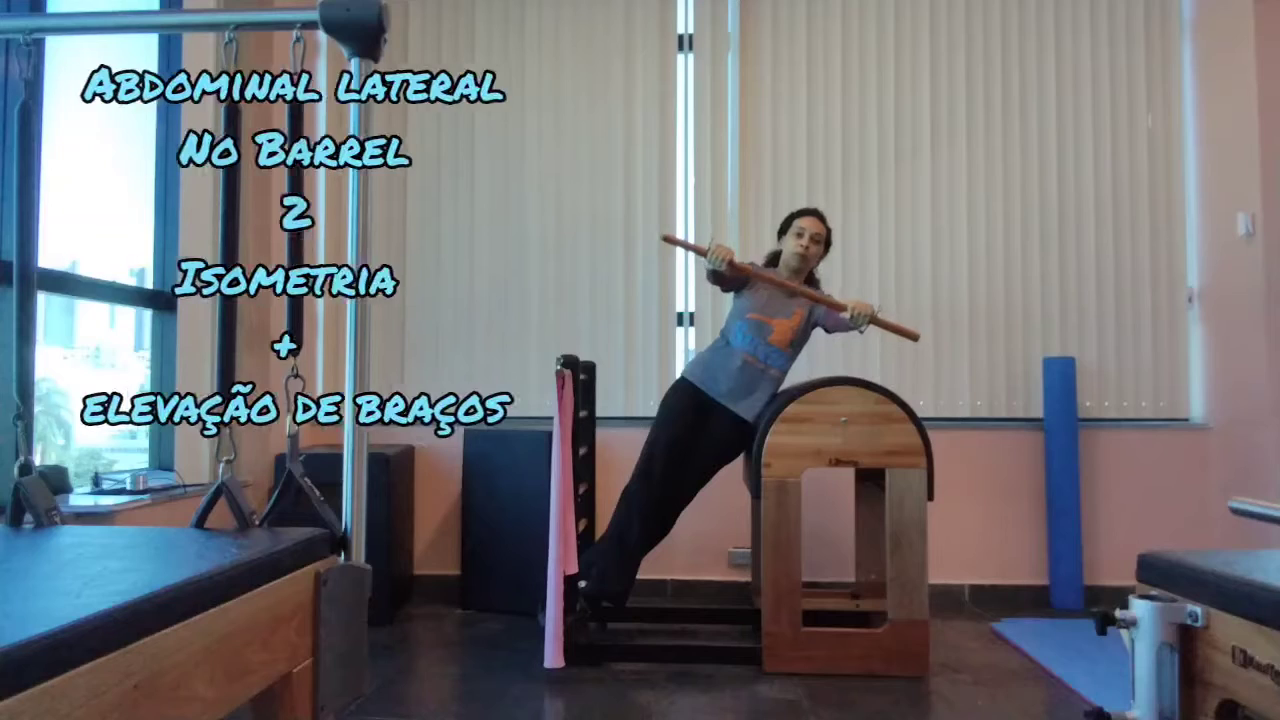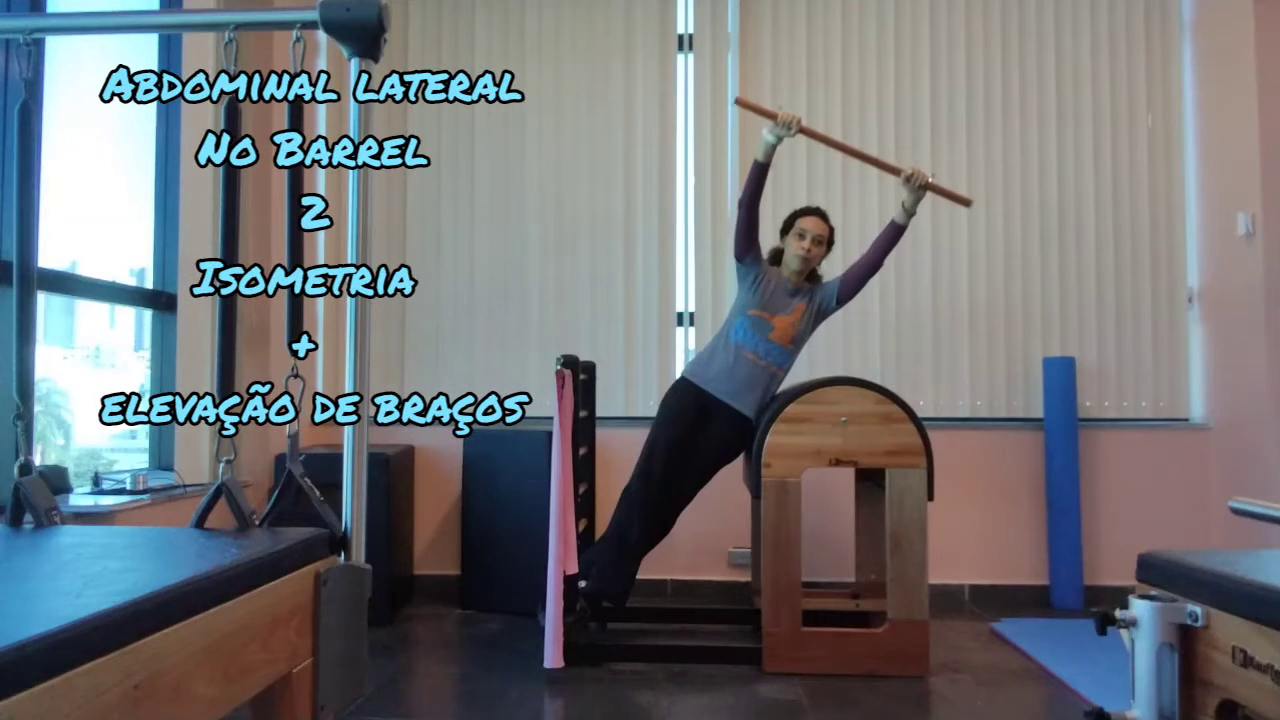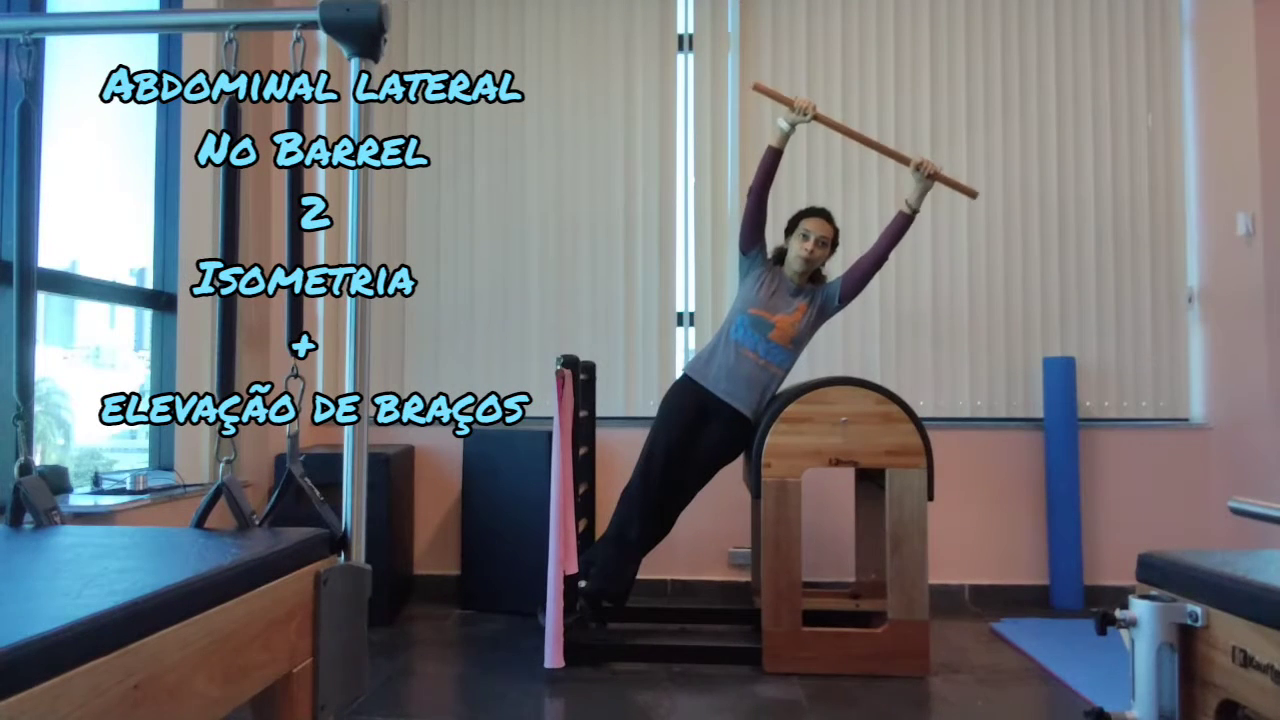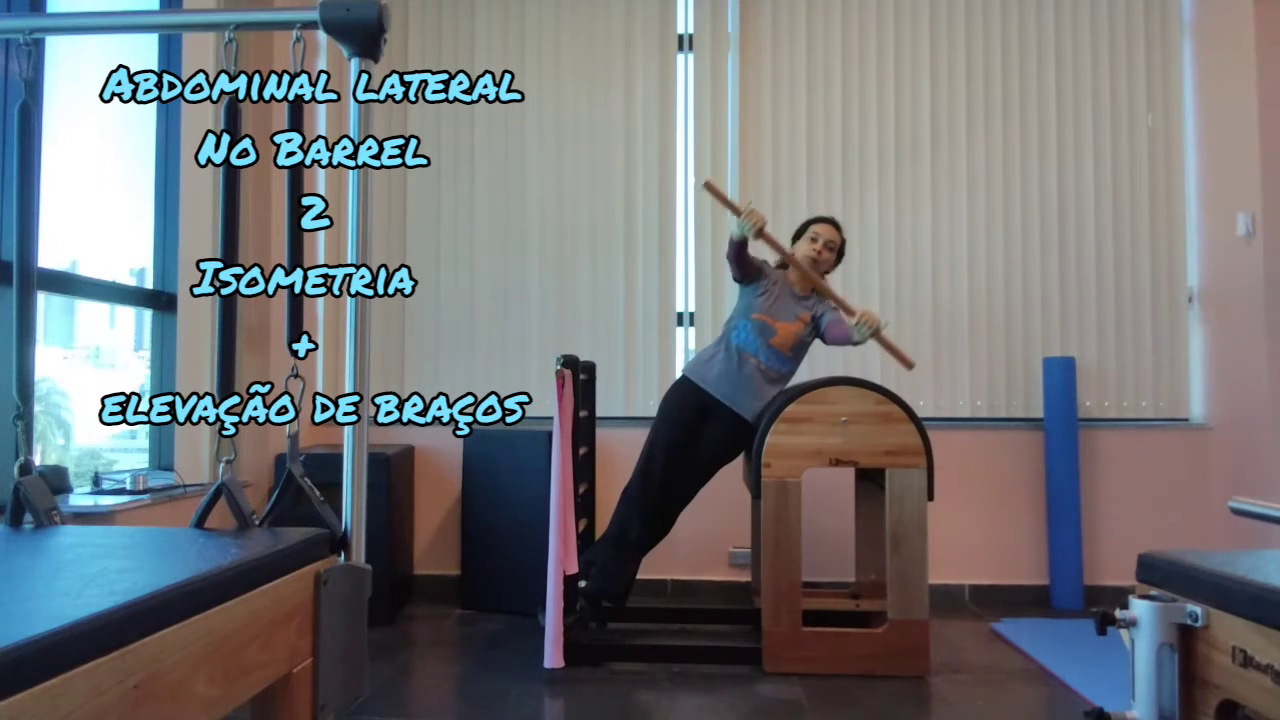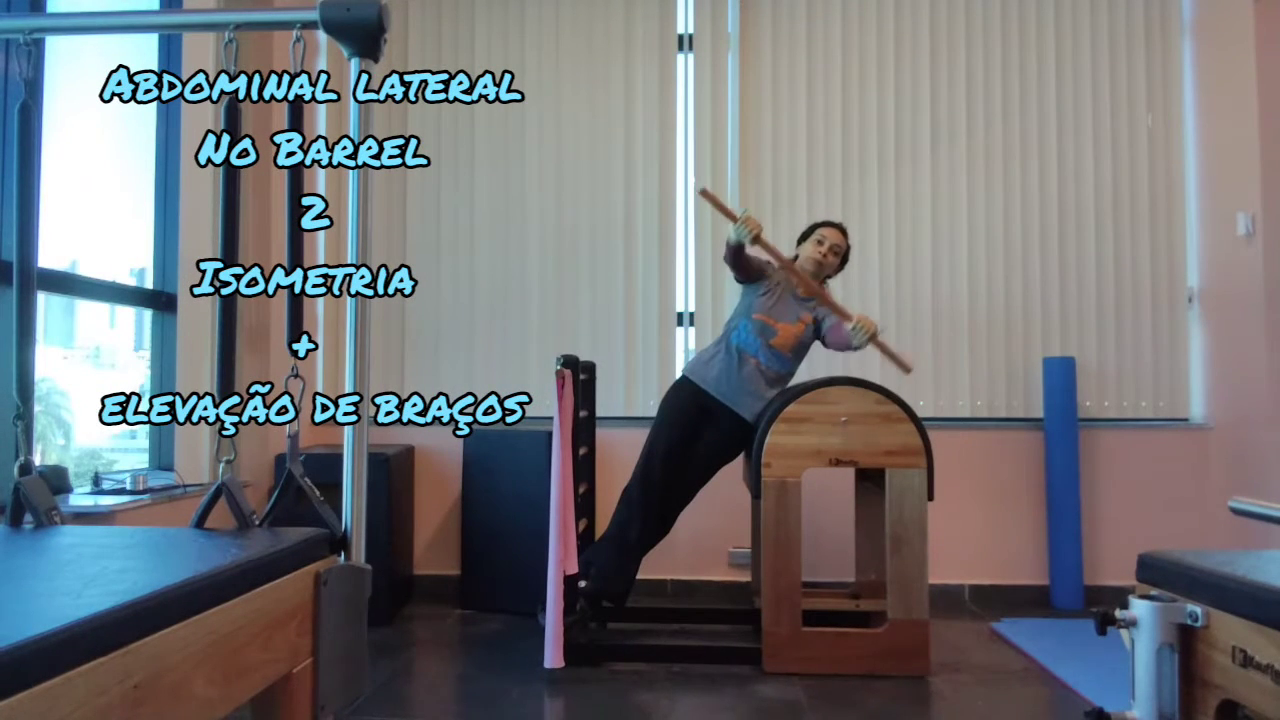
dt=0.7s
person 1, frame 1
left shoulder: (814, 301)
right shoulder: (752, 276)
left elbow: (836, 320)
right elbow: (720, 276)
left wrist: (855, 318)
right wrist: (715, 262)
left hip: (741, 414)
right hip: (697, 387)
left knee: (672, 498)
right knee: (647, 483)
left ankle: (602, 587)
right ankle: (592, 579)
person 1, frame 2
left shoulder: (821, 299)
right shoulder: (755, 272)
left elbow: (872, 262)
right elbow: (747, 206)
left wrist: (907, 208)
right wrist: (770, 144)
left hip: (740, 414)
right hip: (697, 387)
left knee: (672, 498)
right knee: (648, 483)
left ankle: (601, 588)
right ankle: (591, 579)
person 1, frame 3
left shoulder: (822, 300)
right shoulder: (757, 269)
left elbow: (876, 257)
right elbow: (755, 198)
left wrist: (914, 200)
right wrist: (785, 130)
left hip: (740, 414)
right hip: (697, 386)
left knee: (670, 499)
right knee: (647, 484)
left ankle: (598, 590)
right ankle: (592, 579)
person 1, frame 4
left shoulder: (821, 310)
right shoulder: (761, 277)
left elbow: (837, 333)
right elbow: (736, 261)
left wrist: (859, 331)
right wrist: (741, 234)
left hip: (741, 415)
right hip: (698, 386)
left knee: (670, 499)
right knee: (647, 484)
left ankle: (599, 589)
right ankle: (590, 580)
person 1, frame 5
left shoulder: (823, 312)
right shoulder: (765, 276)
left elbow: (838, 337)
right elbow: (734, 261)
left wrist: (858, 337)
right wrist: (738, 237)
left hip: (741, 415)
right hip: (698, 385)
left knee: (671, 500)
right knee: (647, 485)
left ankle: (600, 589)
right ankle: (591, 579)
